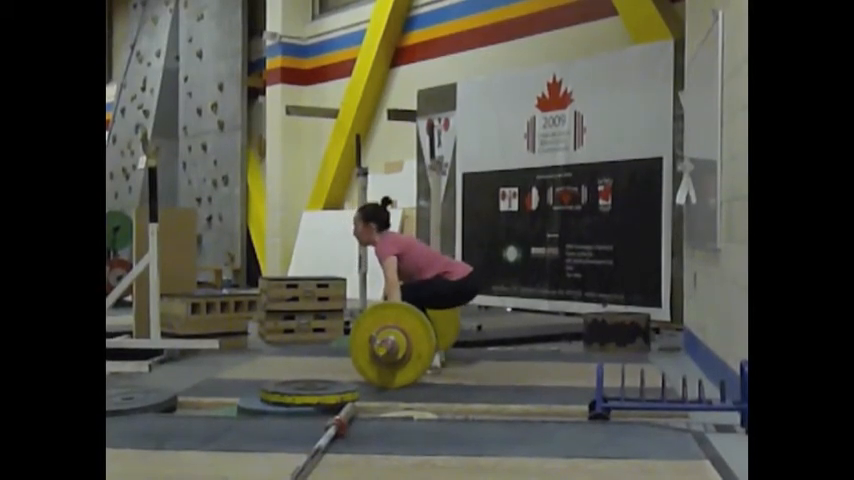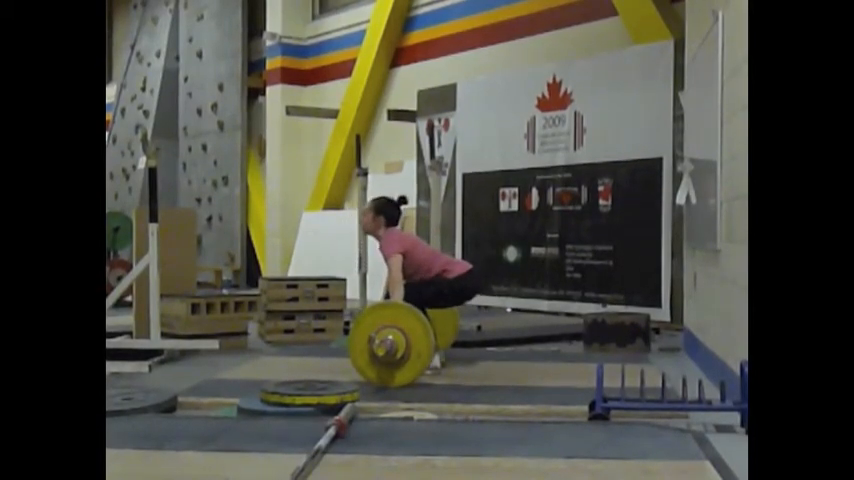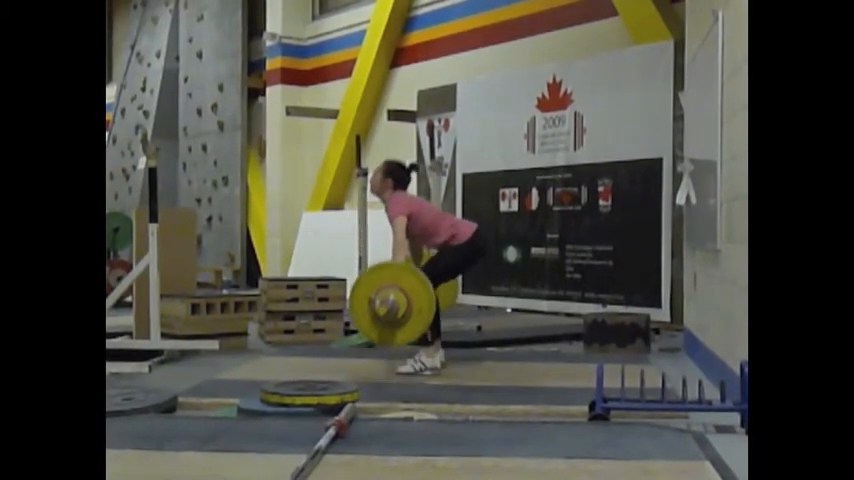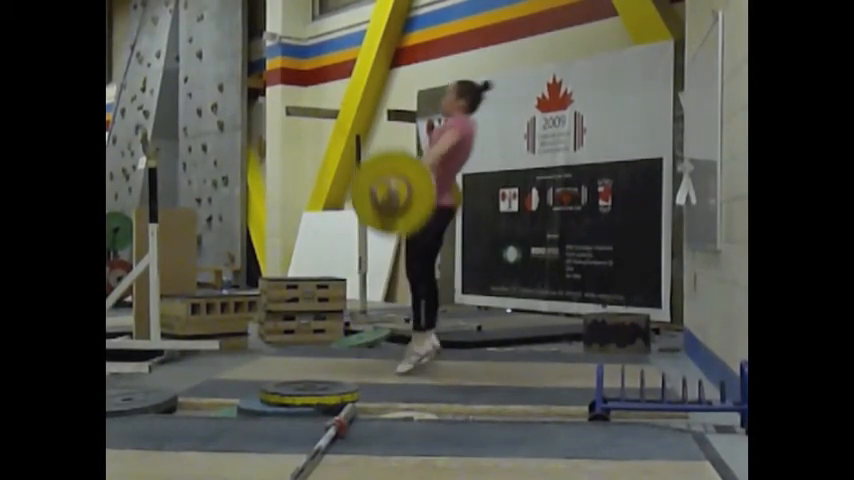
dt=0.4s
person 1, frame 1
left shoulder: (384, 245)
right shoulder: (394, 240)
left elbow: (393, 284)
right elbow: (407, 279)
left hip: (458, 282)
right hip: (461, 279)
person 1, frame 2
left shoulder: (389, 241)
right shoulder: (398, 237)
left elbow: (396, 281)
right elbow: (407, 278)
left hip: (460, 281)
right hip: (463, 278)
left knee: (401, 298)
person 1, frame 3
left shoulder: (396, 203)
right shoulder: (403, 200)
left elbow: (400, 244)
right elbow: (415, 241)
left hip: (466, 242)
right hip: (468, 239)
left ankle: (430, 357)
right ankle: (433, 350)
person 1, frame 4
left shoulder: (459, 124)
right shoulder: (459, 125)
left elbow: (438, 150)
left hip: (433, 207)
right hip: (436, 205)
left knee: (418, 271)
right knee: (422, 273)
left ankle: (422, 342)
right ankle: (426, 338)
